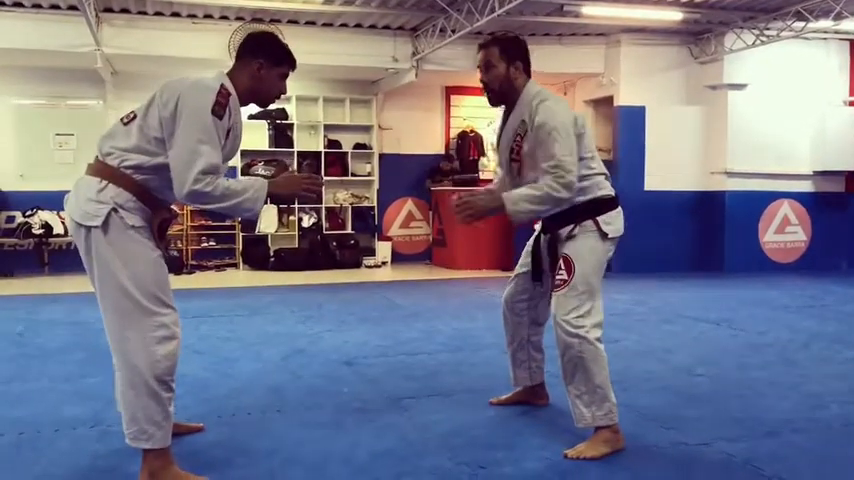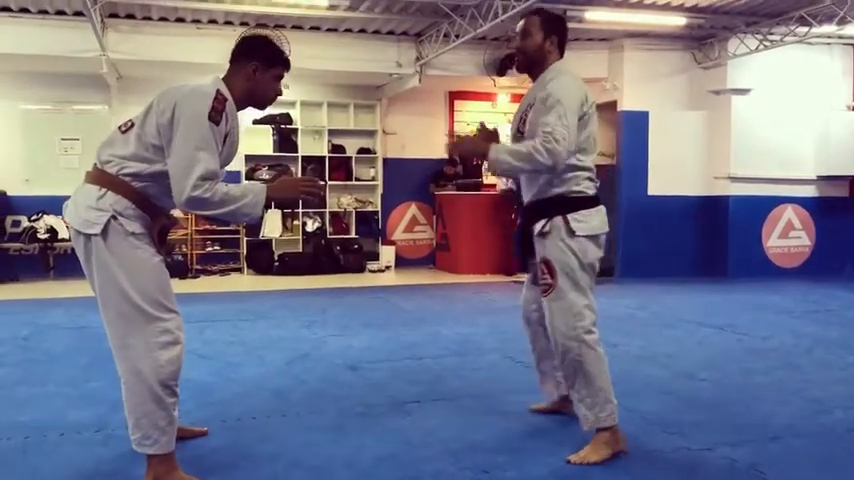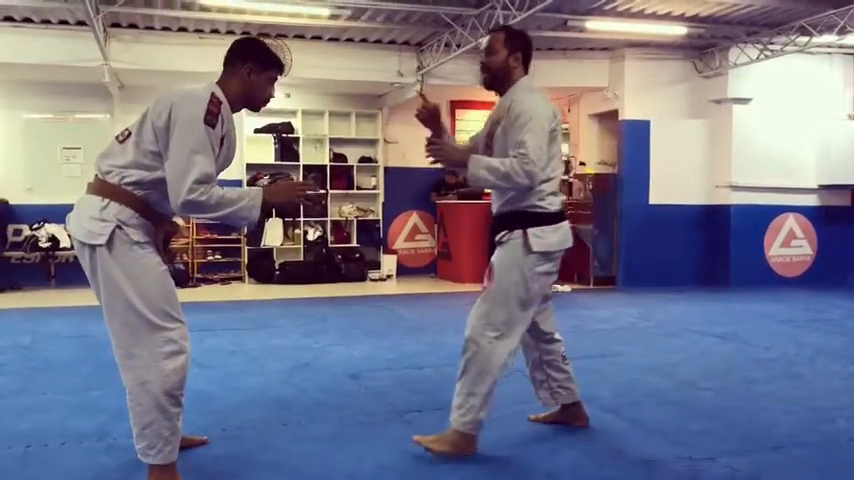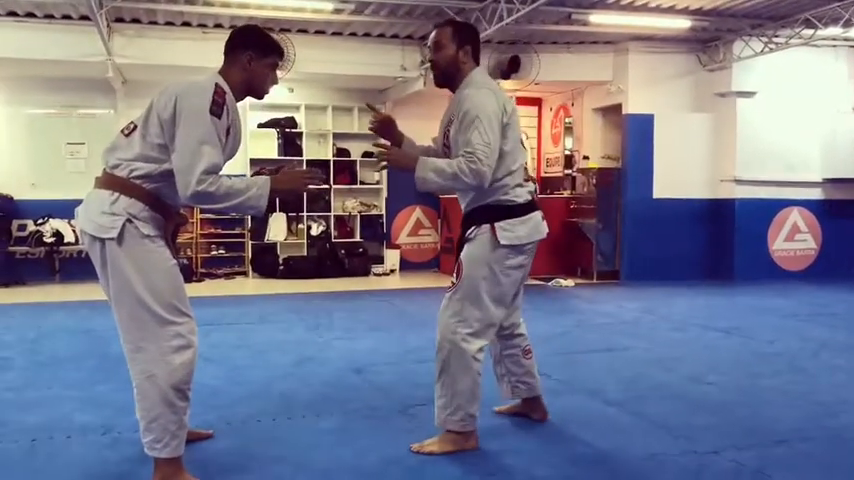
dt=0.5s
person 1, frame 1
left shoulder: (219, 103)
right shoulder: (206, 96)
left elbow: (187, 180)
right elbow: (196, 186)
left wrist: (245, 194)
right wrist: (271, 188)
left hip: (120, 206)
right hip: (109, 208)
left knee: (143, 325)
right knee: (153, 331)
left ankle: (153, 419)
person 1, frame 2
left shoulder: (214, 107)
right shoulder: (203, 103)
right elbow: (195, 192)
left wrist: (214, 206)
right wrist: (269, 192)
left hip: (120, 214)
right hip: (110, 216)
left knee: (148, 330)
right knee: (155, 338)
left ankle: (157, 424)
person 1, frame 3
left shoulder: (209, 110)
right shoulder: (199, 107)
right elbow: (191, 195)
left wrist: (230, 207)
right wrist: (265, 196)
left hip: (124, 223)
right hip: (113, 225)
left knee: (151, 341)
right knee: (161, 347)
left ankle: (162, 433)
person 1, frame 4
left shoulder: (213, 100)
right shoulder: (204, 97)
right elbow: (200, 186)
left wrist: (217, 203)
right wrist: (272, 185)
left hip: (131, 216)
right hip: (123, 218)
left knee: (159, 333)
right knee: (168, 340)
left ankle: (166, 427)
person 2, frame 1
left shoulder: (548, 111)
right shoulder: (511, 116)
left elbow: (560, 182)
right elbow: (515, 179)
left wrist: (499, 204)
right wrist: (485, 200)
left hip: (588, 222)
right hip: (557, 224)
left knee: (574, 320)
right knee: (518, 303)
left ankle: (607, 429)
right ankle: (531, 386)
person 2, frame 2
left shoulder: (561, 87)
right shoulder: (541, 91)
left elbow: (550, 152)
left wrist: (488, 151)
right wrist: (496, 150)
left hip: (568, 220)
right hip: (550, 219)
left knee: (571, 322)
right knee: (538, 313)
left ankle: (607, 431)
right ankle: (567, 396)
person 2, frame 3
left shoulder: (528, 104)
right shoulder: (509, 107)
left elbow: (524, 172)
right elbow: (476, 156)
left wrist: (462, 159)
right wrist: (440, 133)
left hip: (528, 233)
right hip: (530, 232)
left knee: (487, 329)
right knee: (536, 325)
left ankle: (462, 432)
right ankle: (569, 405)
person 2, frame 4
left shoulder: (478, 98)
right shoulder: (467, 98)
left elbow: (475, 171)
right elbow: (445, 158)
left wrist: (412, 165)
right wrist: (399, 140)
left hip: (499, 227)
right hip: (509, 223)
left knee: (459, 324)
right knee: (503, 320)
left ankle: (459, 430)
right ankle: (530, 398)
